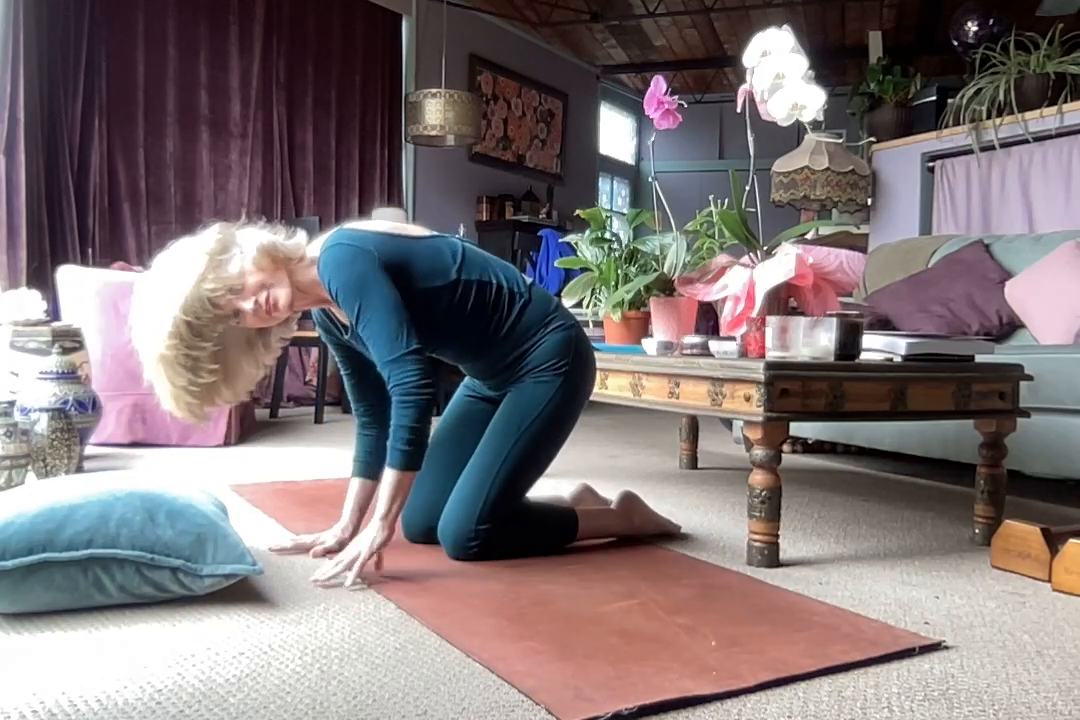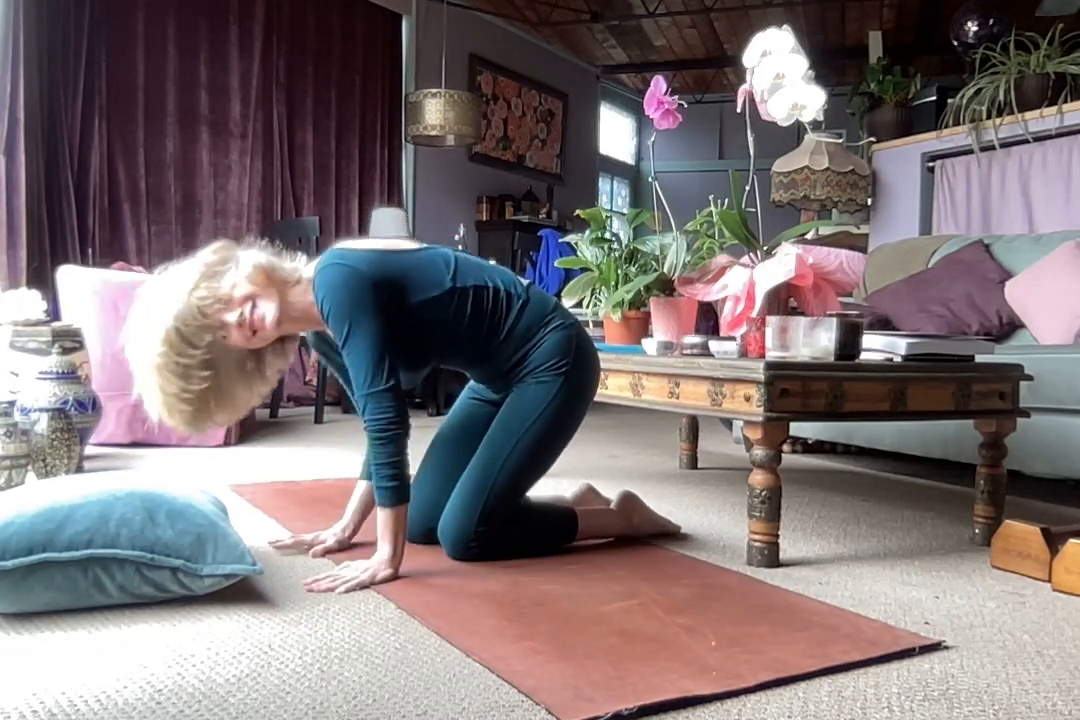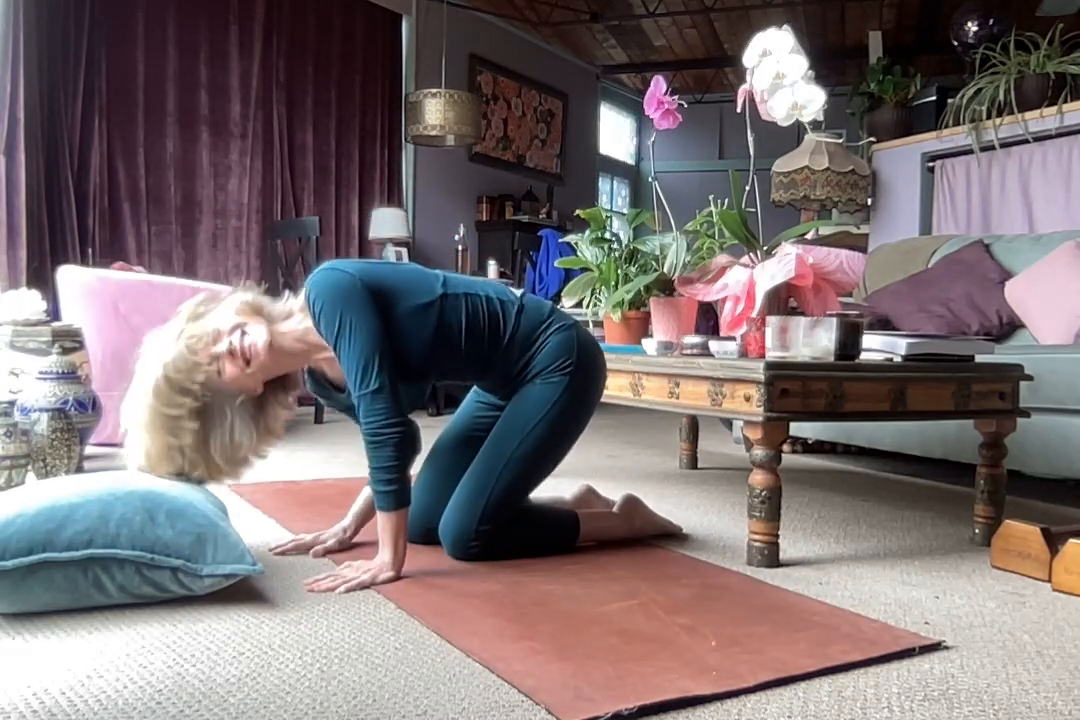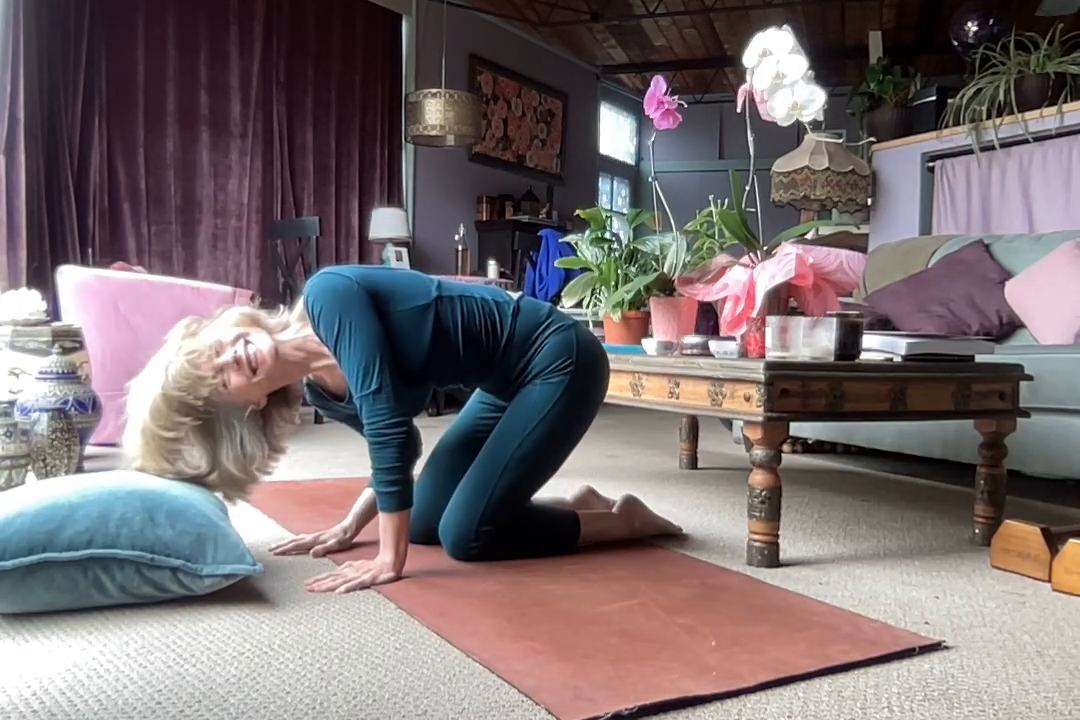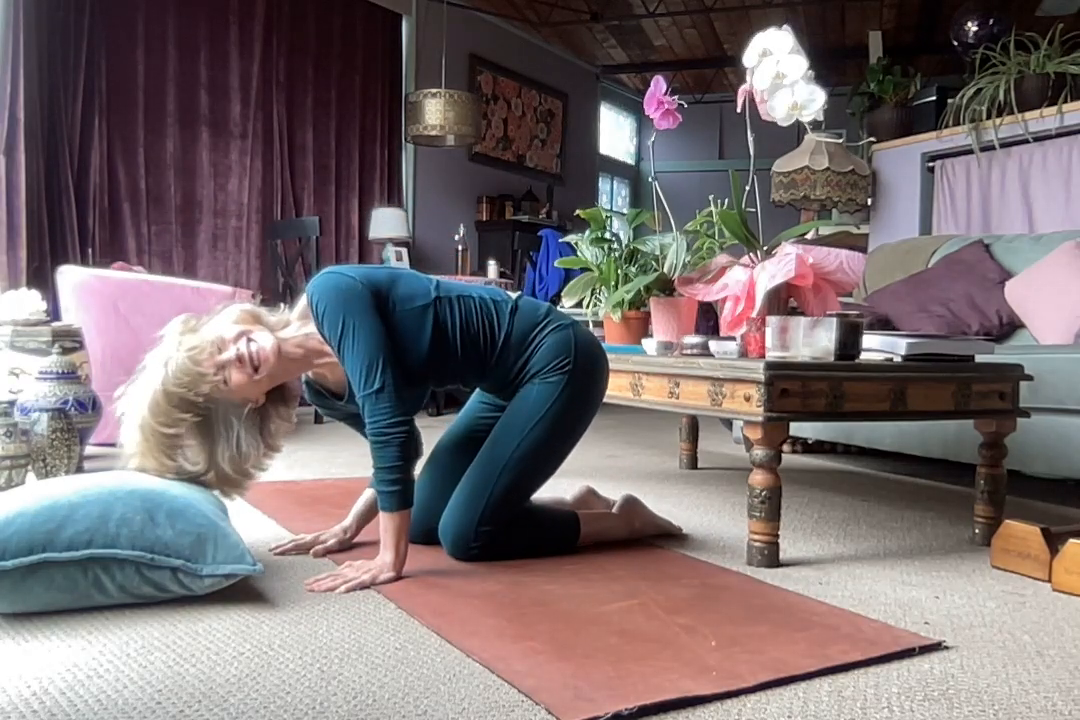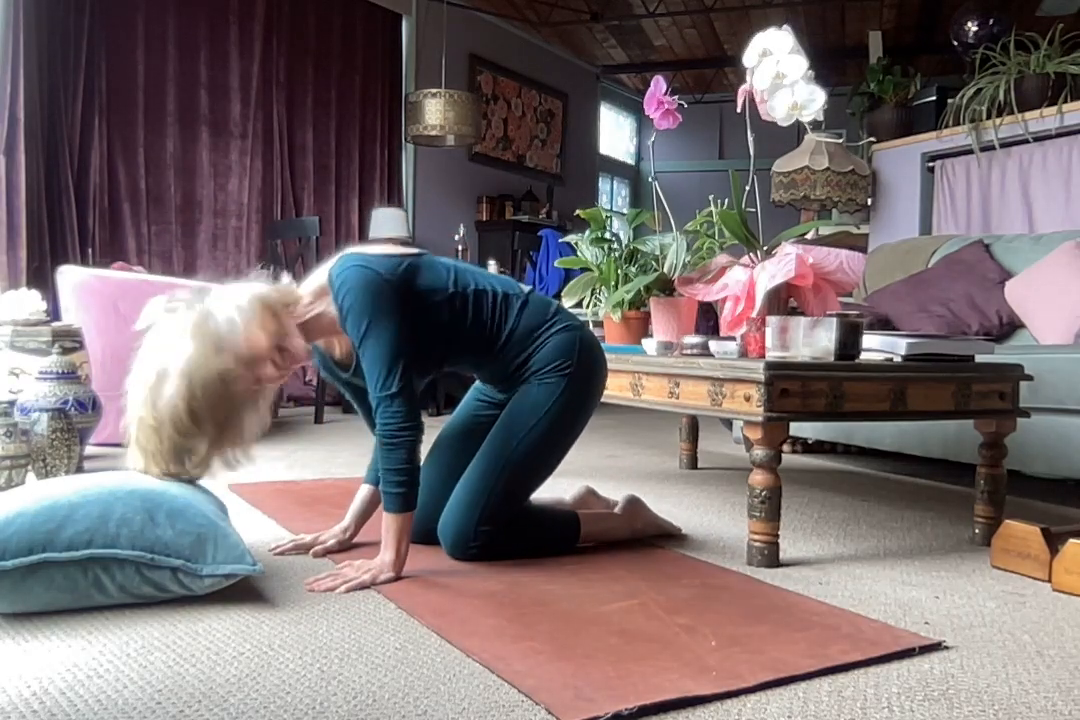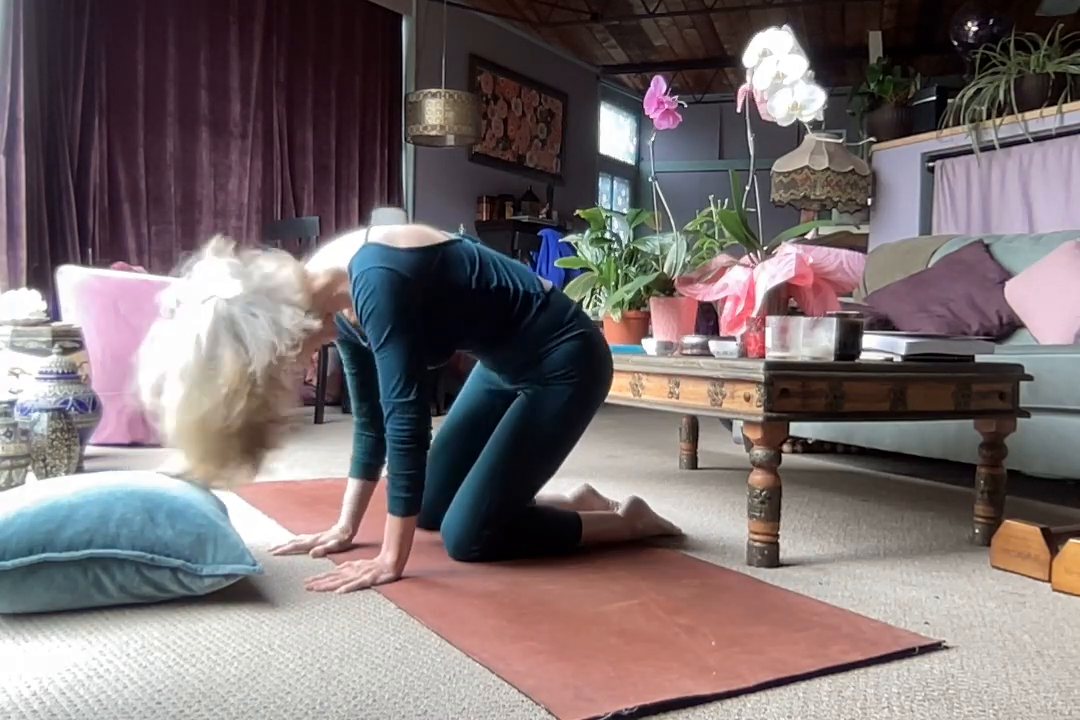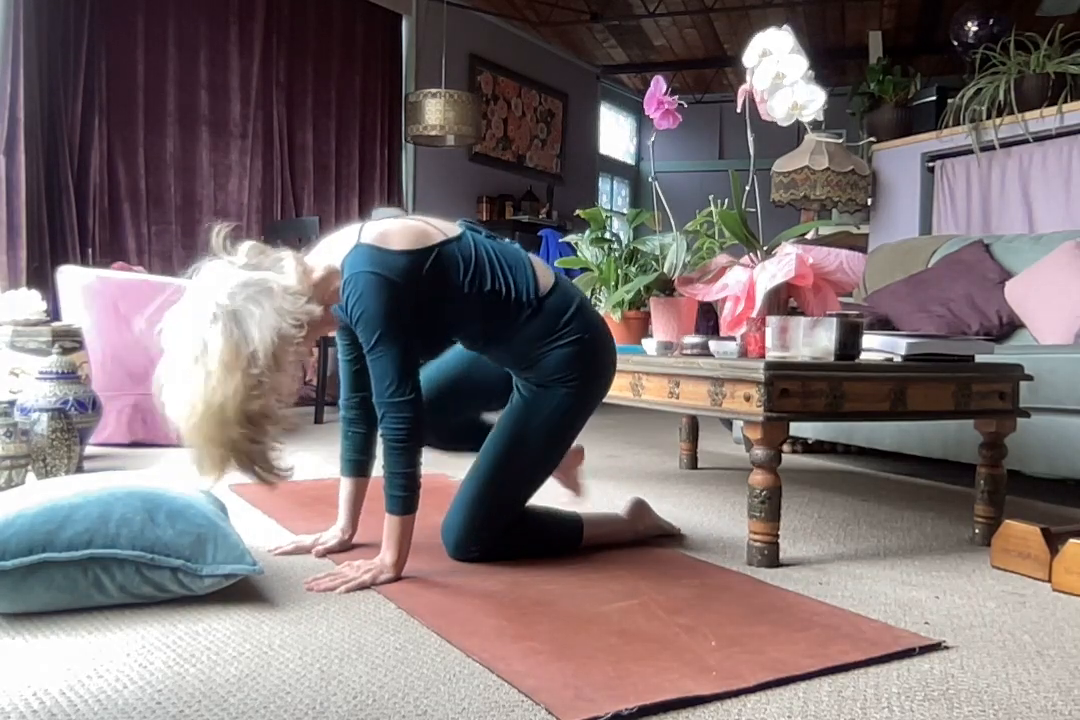
dt=0.3s
person 1, frame 1
left shoulder: (343, 261)
right shoulder: (329, 315)
left elbow: (413, 388)
right elbow: (374, 418)
left wrist: (378, 527)
right wrist: (346, 527)
left hip: (547, 359)
right hip: (493, 375)
left knee: (464, 536)
right knee: (419, 523)
left ankle: (622, 517)
right ankle: (575, 503)
person 1, frame 2
left shoulder: (336, 279)
right shoulder: (321, 338)
left elbow: (384, 420)
right elbow: (382, 426)
left wrist: (386, 558)
right wrist: (347, 526)
left hip: (550, 359)
right hip: (500, 374)
left knee: (464, 535)
right knee: (421, 522)
left ankle: (622, 517)
right ankle: (577, 501)
person 1, frame 3
left shoulder: (330, 290)
right shoulder: (319, 377)
left elbow: (384, 424)
right elbow: (395, 440)
left wrist: (388, 559)
right wrist: (347, 527)
left hip: (556, 361)
right hip: (505, 381)
left knee: (466, 535)
right knee: (422, 523)
left ankle: (623, 520)
right ankle: (578, 504)
person 1, frame 4
left shoulder: (327, 296)
right shoulder: (322, 392)
left elbow: (387, 425)
right elbow: (396, 443)
left wrist: (389, 560)
right wrist: (348, 527)
left hip: (557, 361)
right hip: (508, 382)
left knee: (467, 535)
right knee: (424, 521)
left ankle: (623, 519)
right ankle: (579, 504)
person 1, frame 5
left shoulder: (331, 295)
right shoulder: (321, 390)
left elbow: (390, 424)
right elbow: (397, 443)
left wrist: (390, 560)
right wrist: (348, 527)
left hip: (557, 360)
right hip: (509, 381)
left knee: (467, 535)
right knee: (426, 521)
left ankle: (624, 520)
right ankle: (577, 505)
person 1, frame 6
left shoulder: (355, 284)
right shoulder: (327, 351)
left elbow: (399, 419)
right elbow: (393, 432)
left wrist: (389, 559)
right wrist: (347, 527)
left hip: (556, 359)
right hip: (506, 375)
left knee: (465, 535)
right knee: (426, 521)
left ankle: (625, 520)
right ankle: (578, 503)
person 1, frame 7
left shoulder: (375, 278)
right shoulder: (340, 304)
left elbow: (407, 418)
right elbow: (373, 421)
left wrist: (390, 560)
right wrist: (343, 529)
left hip: (563, 362)
right hip: (507, 363)
left knee: (469, 537)
right knee: (431, 508)
left ankle: (627, 522)
right ankle: (576, 503)
person 1, frame 8
left shoulder: (368, 279)
right shoulder: (343, 281)
left elbow: (399, 422)
right elbow: (360, 408)
left wrist: (390, 561)
right wrist: (342, 528)
left hip: (565, 349)
right hip: (513, 338)
left knee: (468, 537)
right knee: (419, 400)
left ankle: (630, 523)
right ankle: (547, 454)
